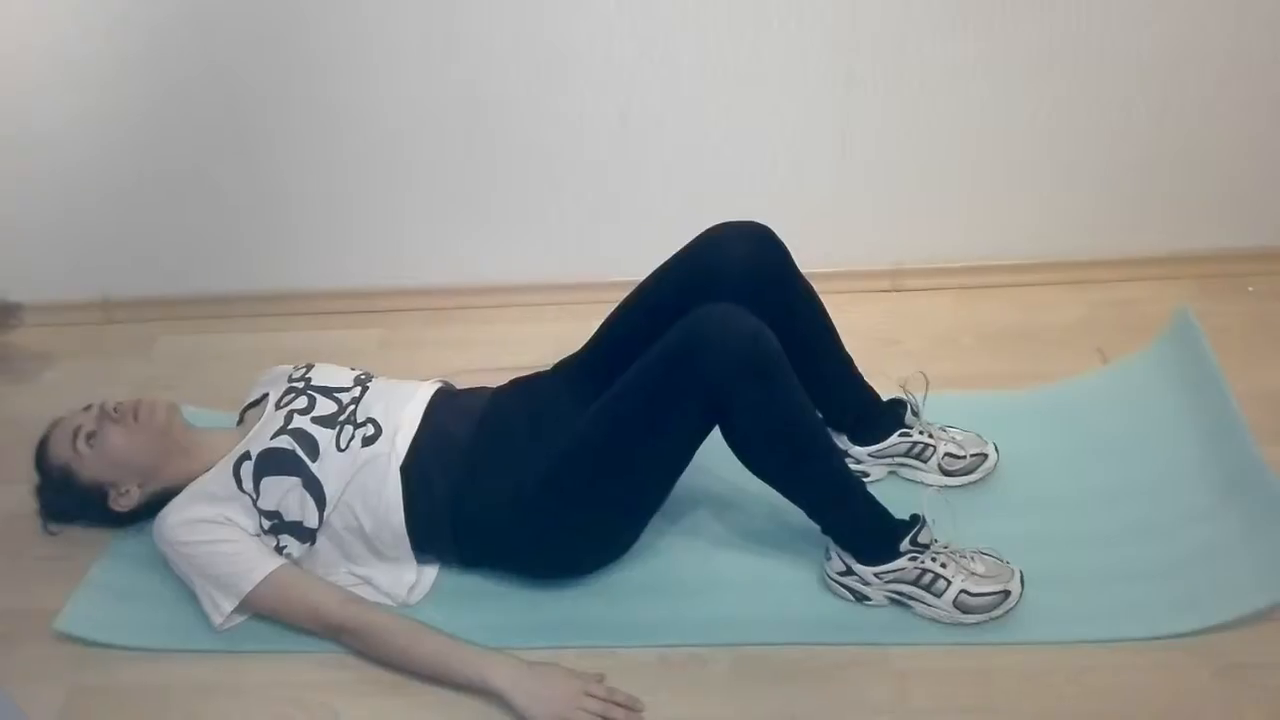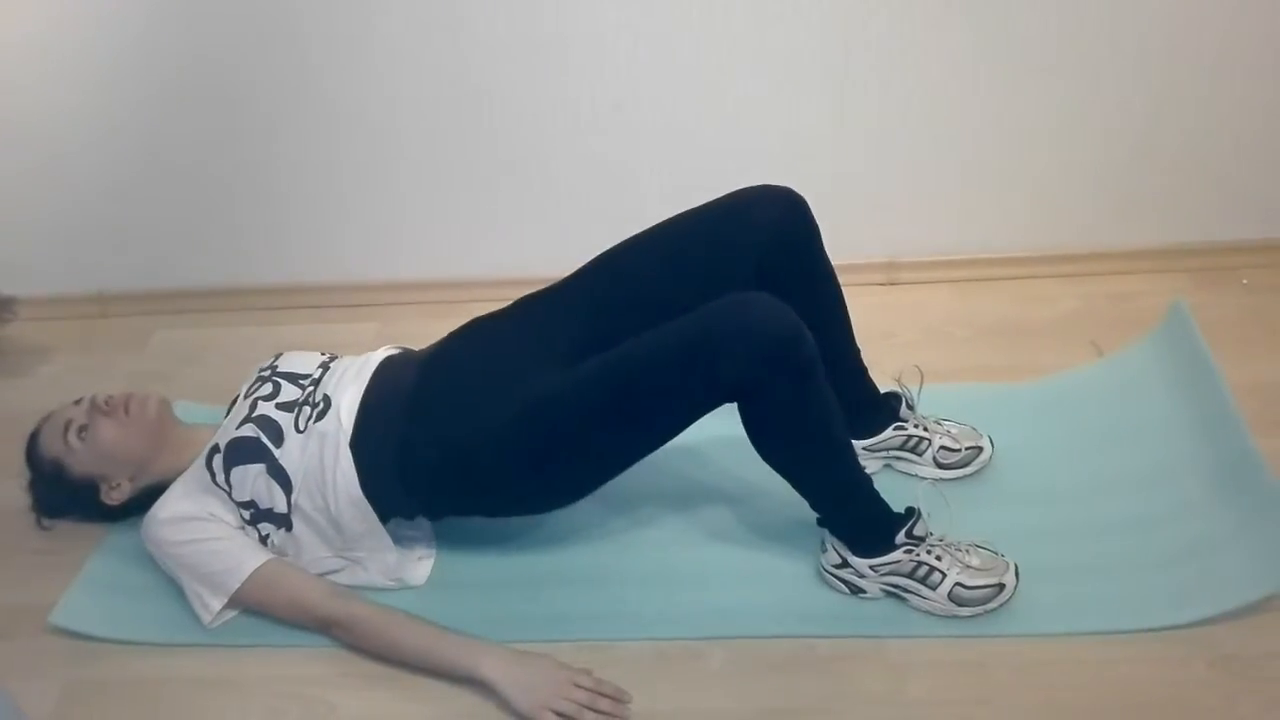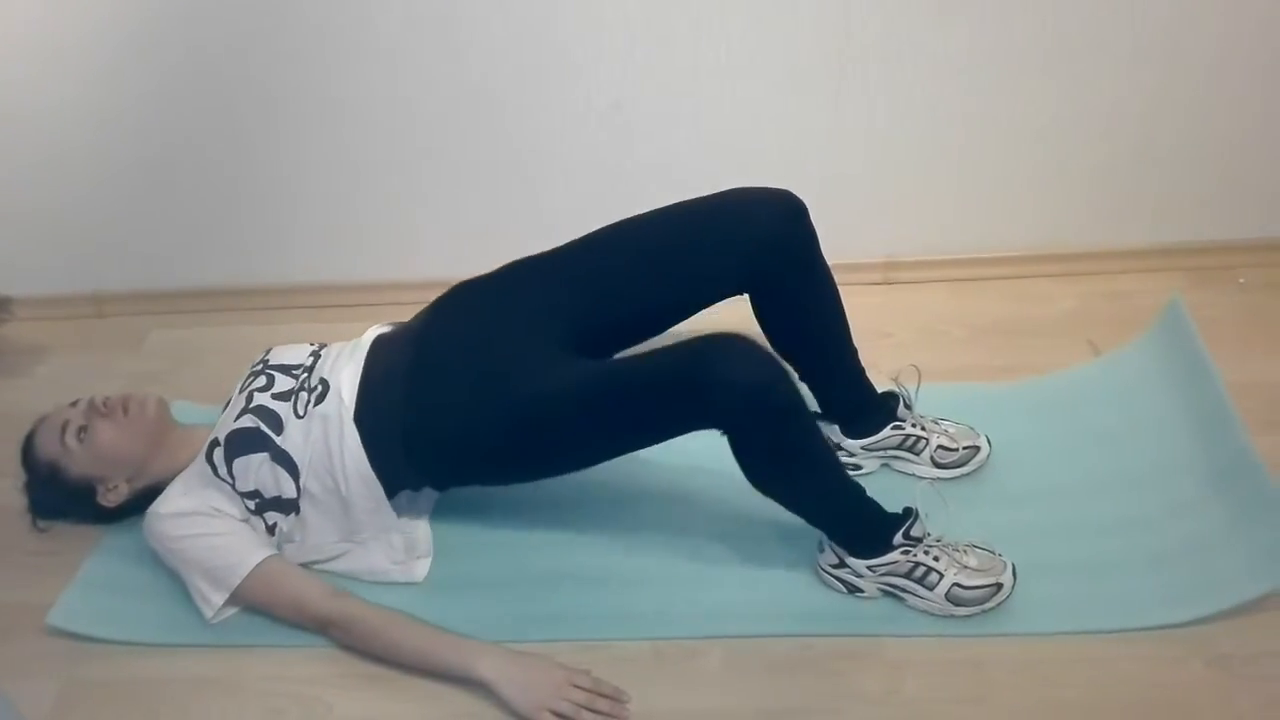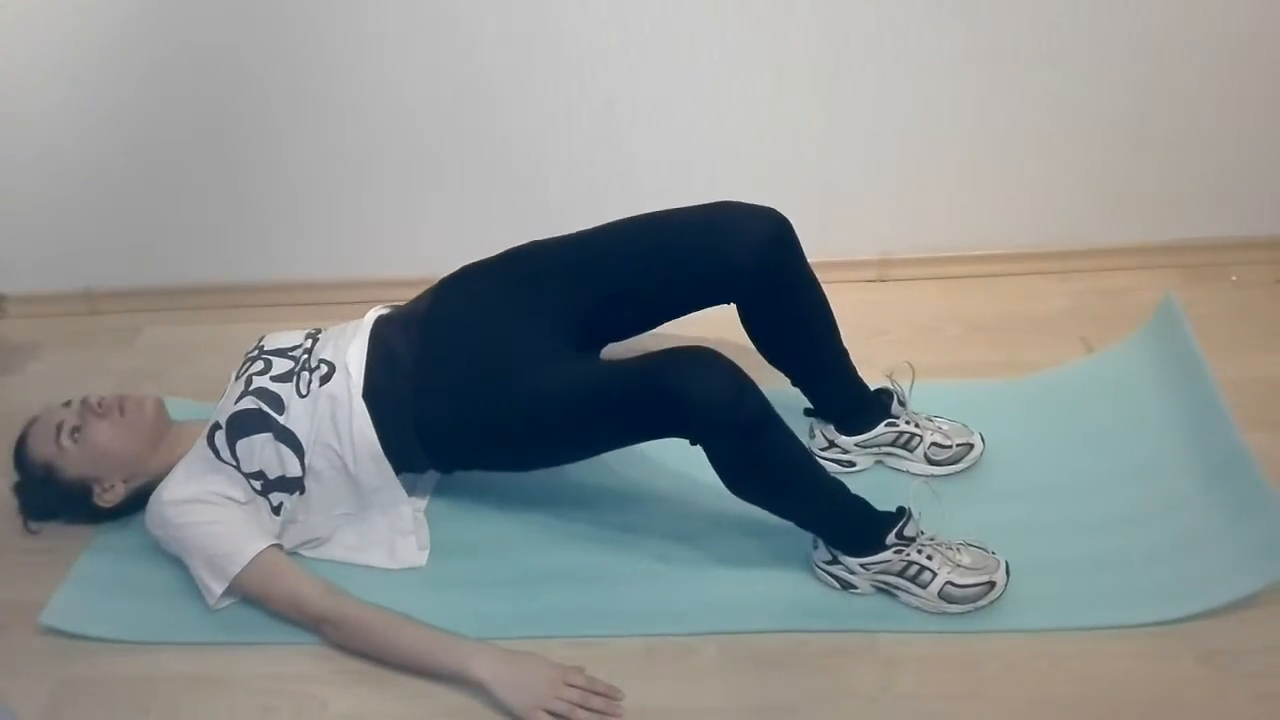
dt=1s
person 1, frame 1
left shoulder: (267, 388)
right shoulder: (195, 527)
right elbow: (341, 619)
left hip: (516, 412)
right hip: (521, 513)
left knee: (740, 255)
right knee: (726, 342)
left ankle: (872, 431)
right ankle: (880, 554)
person 1, frame 2
left shoulder: (249, 385)
right shoulder: (181, 525)
right elbow: (331, 613)
left hip: (467, 362)
right hip: (472, 452)
left knee: (770, 217)
right knee: (758, 333)
left ankle: (869, 423)
right ankle: (874, 547)
person 1, frame 3
left shoulder: (237, 400)
right shoulder: (183, 523)
right elbow: (330, 614)
right hip: (467, 420)
left knee: (768, 220)
right knee: (736, 373)
left ankle: (862, 423)
right ankle: (873, 549)
person 1, frame 4
left shoulder: (235, 390)
right shoulder: (188, 508)
right elbow: (322, 611)
right hip: (457, 412)
left knee: (751, 239)
right knee: (704, 390)
left ankle: (855, 419)
right ankle: (866, 546)
